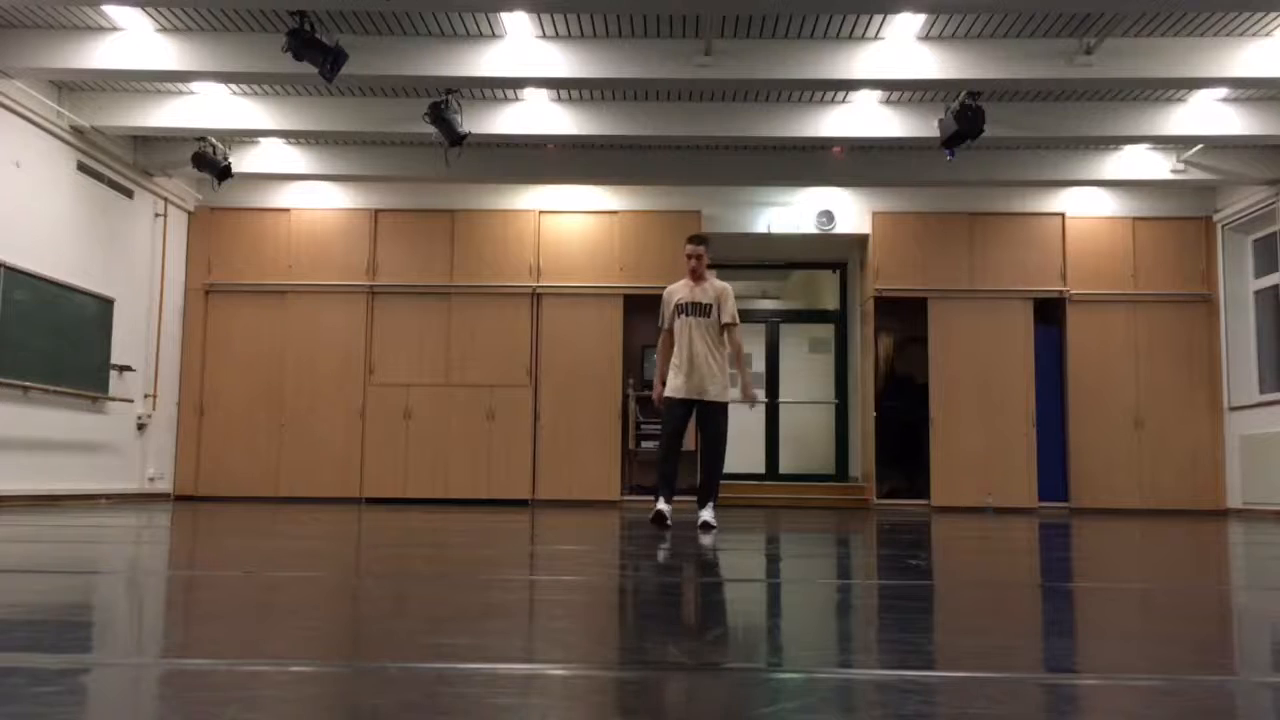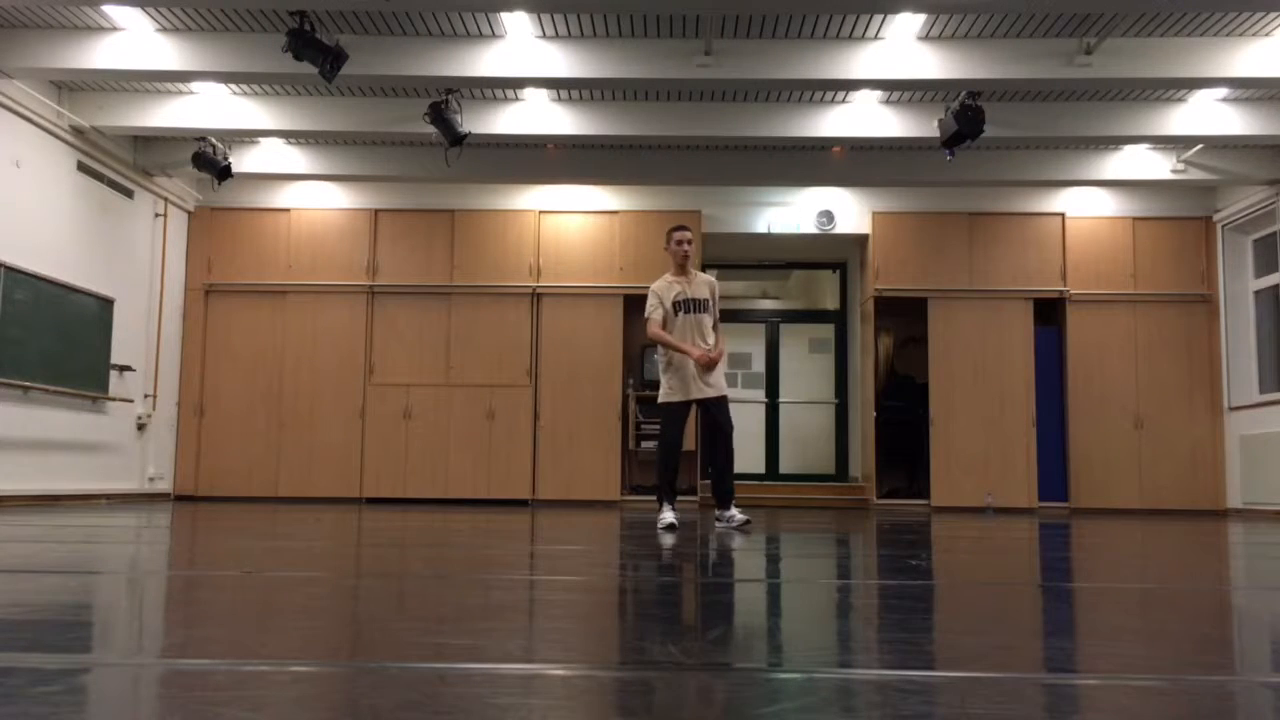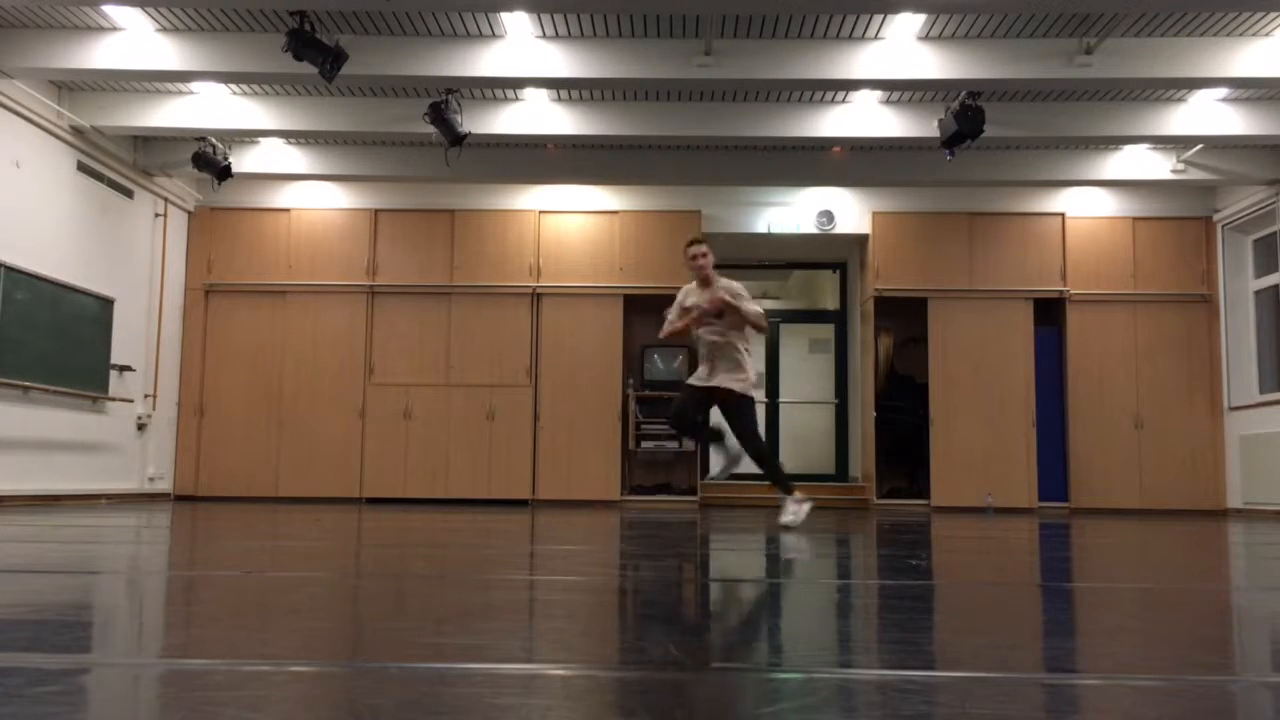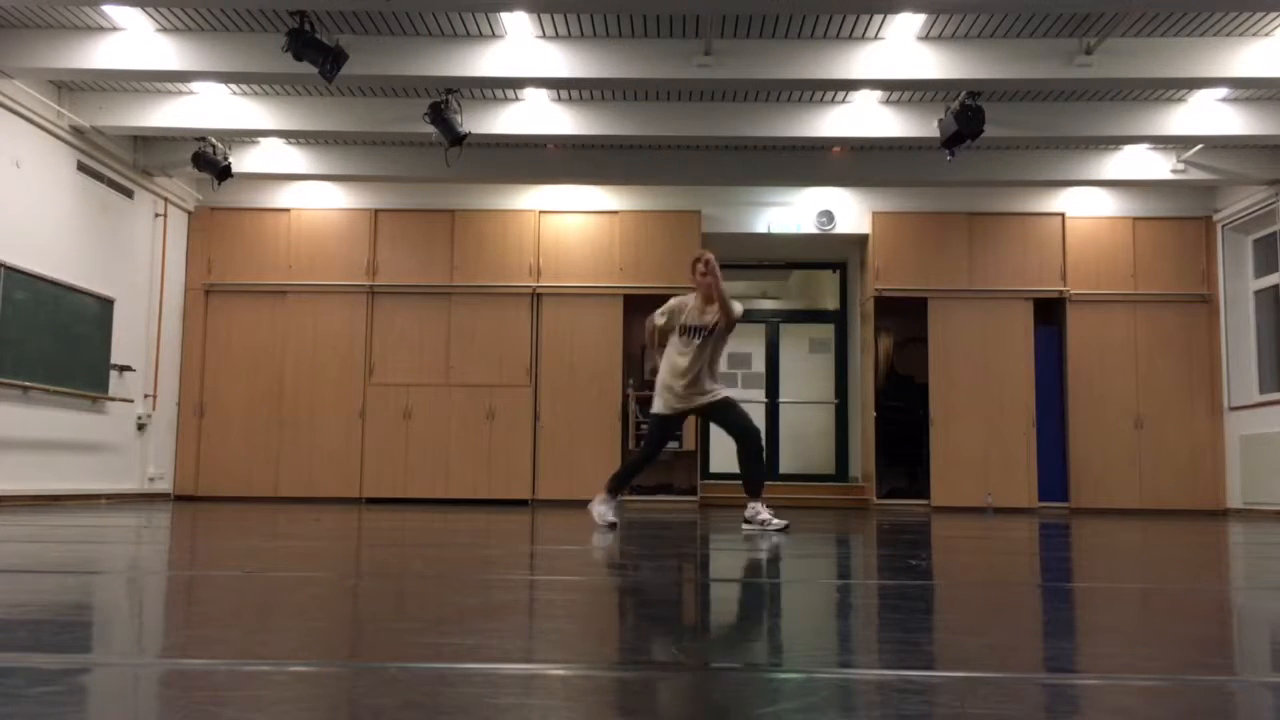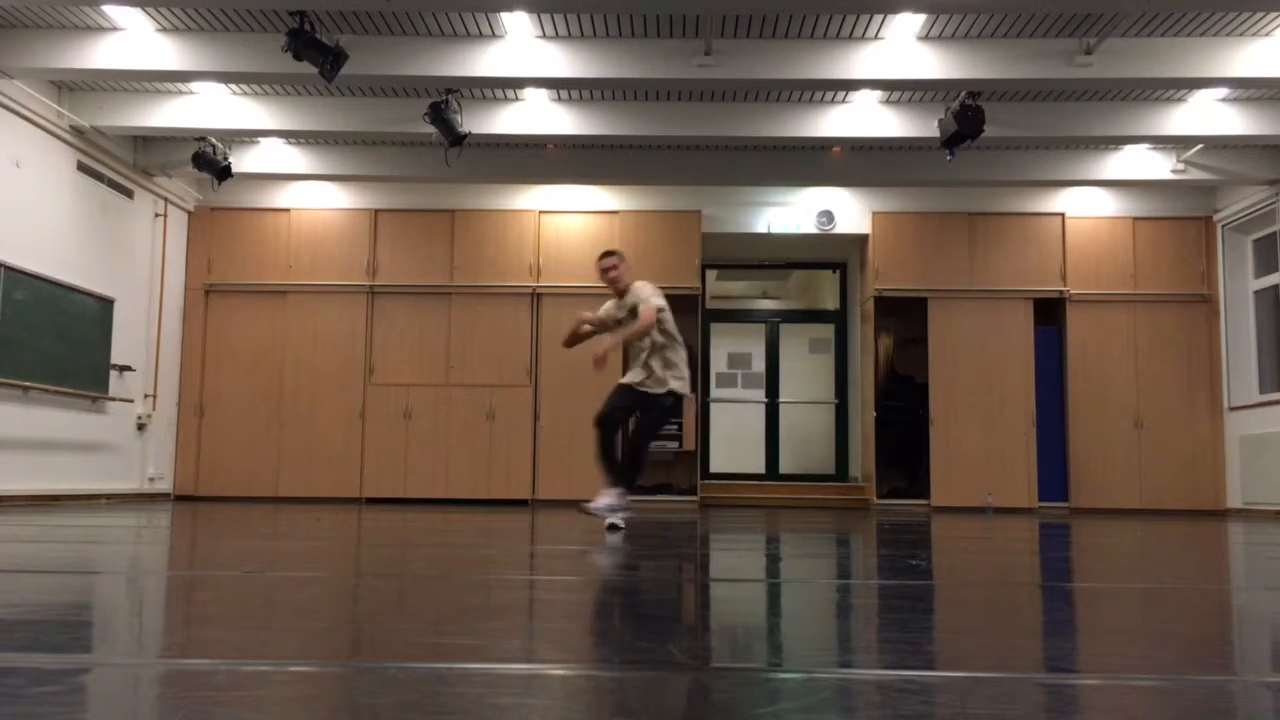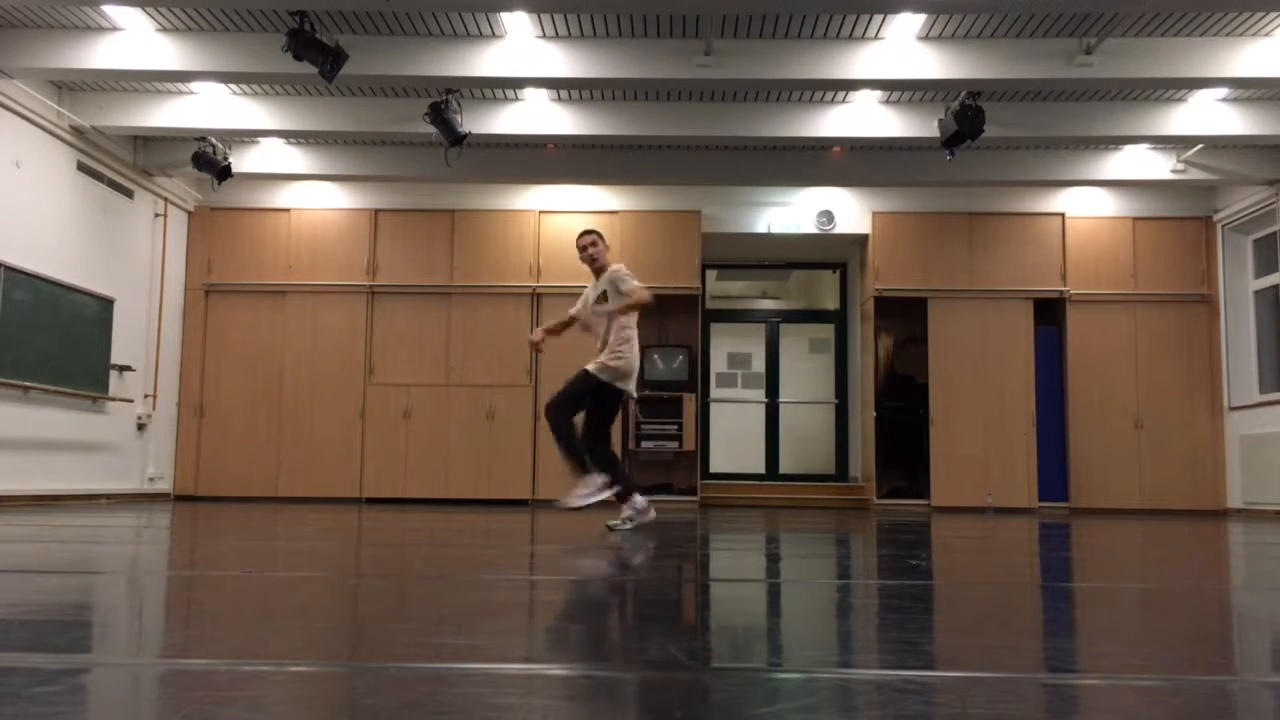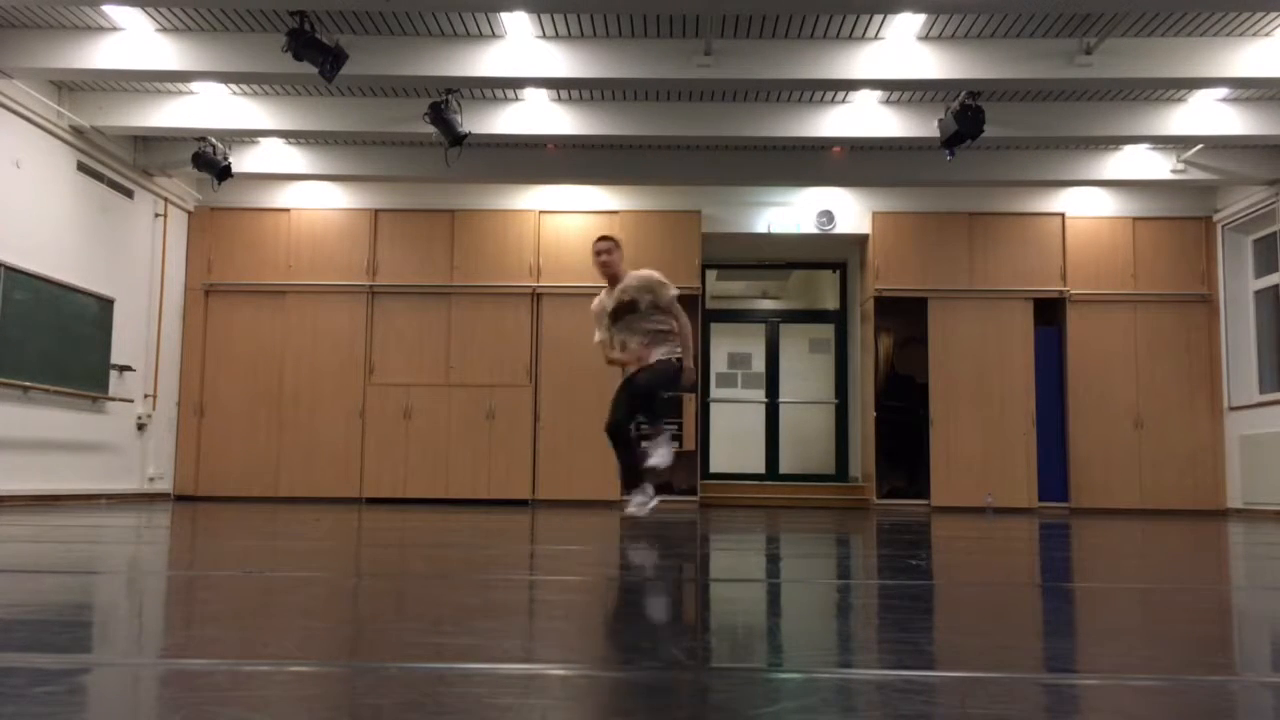
dt=0.7s
person 1, frame 1
left shoulder: (721, 291)
right shoulder: (672, 292)
left elbow: (732, 337)
right elbow: (666, 340)
left wrist: (745, 379)
right wrist: (659, 381)
left hip: (713, 384)
right hip: (678, 384)
left knee: (713, 446)
right knee: (670, 440)
left ankle: (706, 506)
right ankle: (663, 502)
person 1, frame 2
left shoulder: (709, 284)
right shoulder: (660, 288)
right elbow: (653, 331)
left wrist: (719, 350)
right wrist: (690, 351)
left hip: (710, 378)
right hip: (675, 380)
left knee: (722, 438)
right knee: (670, 443)
left ankle: (725, 508)
right ankle: (667, 507)
person 1, frame 3
left shoulder: (731, 289)
right shoulder: (685, 296)
left elbow: (762, 326)
right elbow: (665, 335)
left wrist: (735, 307)
right wrist: (692, 319)
left hip: (736, 373)
right hip: (706, 373)
left knee: (750, 439)
right knee: (680, 419)
left ankle: (791, 498)
right ankle: (726, 444)
person 1, frame 4
left shoulder: (731, 310)
right shoulder: (678, 305)
left elbow: (725, 313)
right elbow: (652, 325)
left wrist: (716, 283)
right wrist: (662, 356)
left hip: (709, 392)
right hip: (671, 395)
left knee: (750, 435)
right knee: (648, 453)
left ankle: (755, 509)
right ankle: (606, 498)
person 1, frame 5
left shoulder: (644, 291)
right shoulder: (610, 309)
left elbow: (648, 323)
right elbow: (570, 342)
left wrist: (610, 343)
right wrist: (579, 323)
left hip: (668, 379)
right hip: (638, 377)
left knee: (637, 441)
right knee: (605, 421)
left ankle: (617, 495)
right ankle: (614, 488)
person 1, frame 6
left shoulder: (617, 273)
right shoulder: (590, 292)
left elbow: (643, 298)
right elbow: (566, 322)
left wrist: (599, 313)
right wrist: (541, 332)
left hip: (615, 365)
right hip: (608, 366)
left knee: (557, 409)
right knee: (594, 439)
left ankle: (590, 478)
right ankle: (634, 505)
person 1, frame 7
left shoulder: (646, 279)
right shoulder: (599, 306)
left elbow: (680, 317)
right elbow: (607, 354)
left wrist: (688, 361)
right wrist: (629, 358)
left hip: (667, 356)
right hip: (637, 365)
left knee: (642, 386)
right knee: (615, 426)
left ankle: (660, 439)
right ankle: (640, 491)
